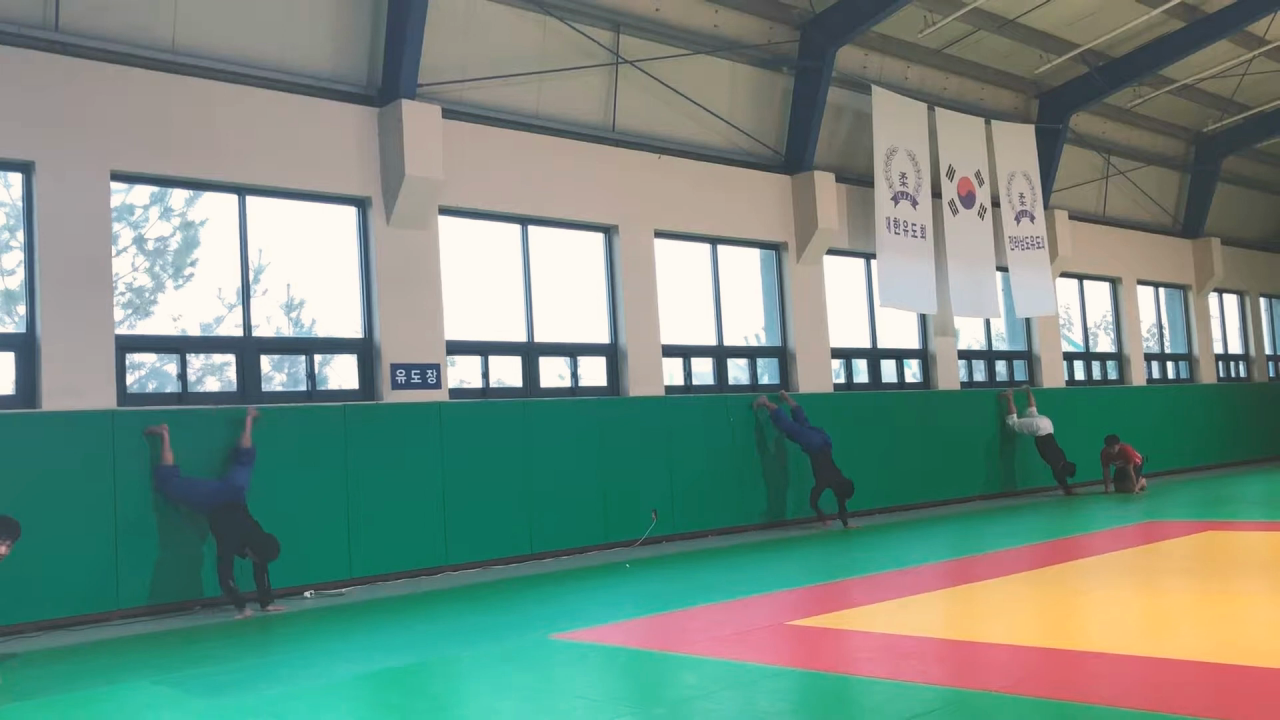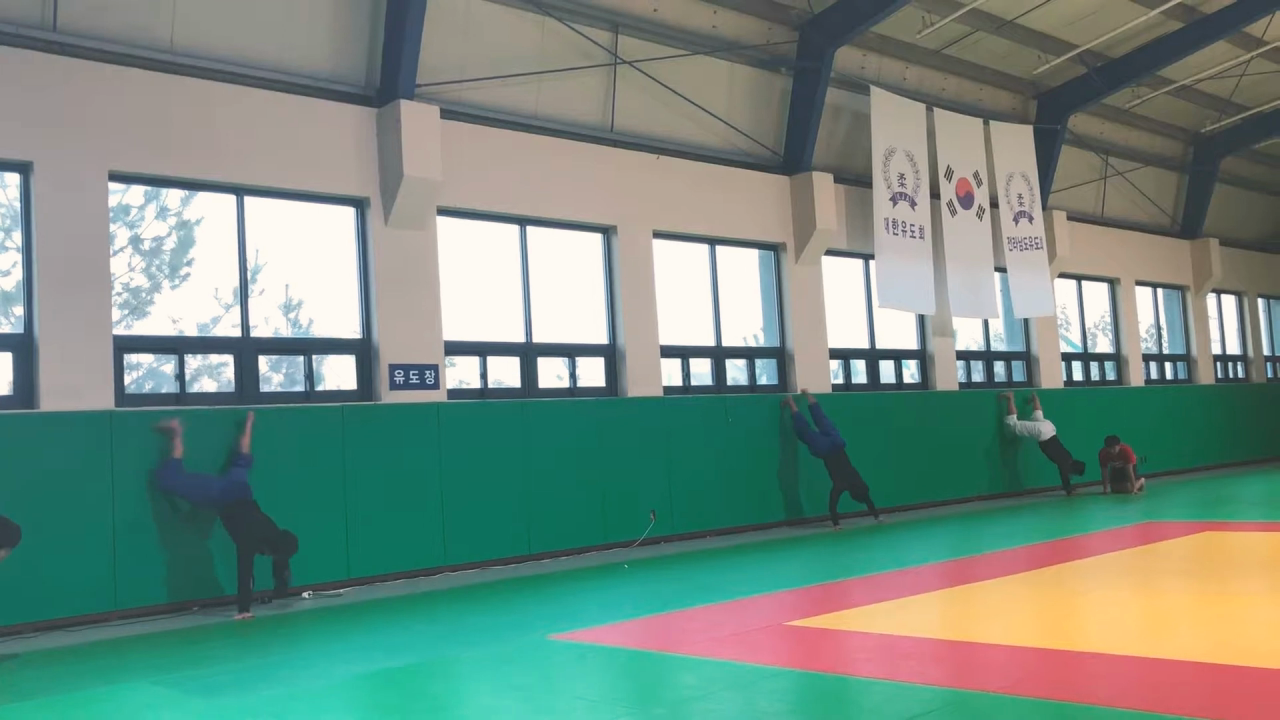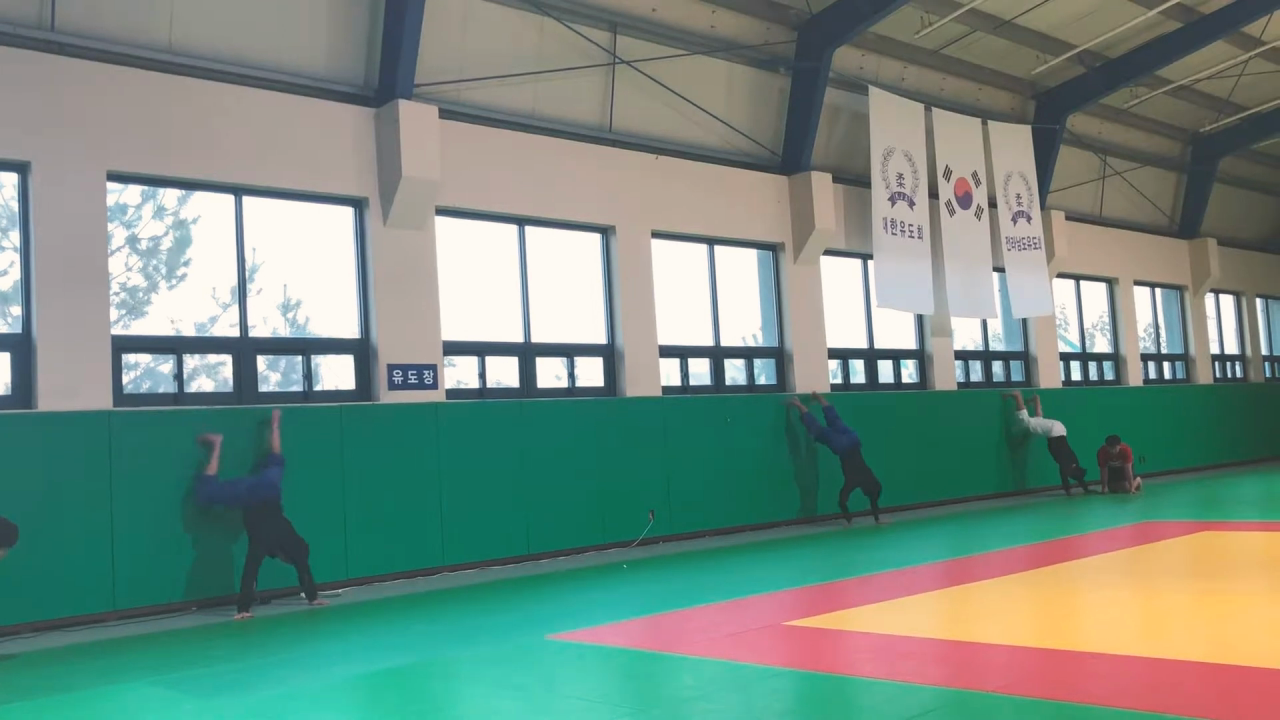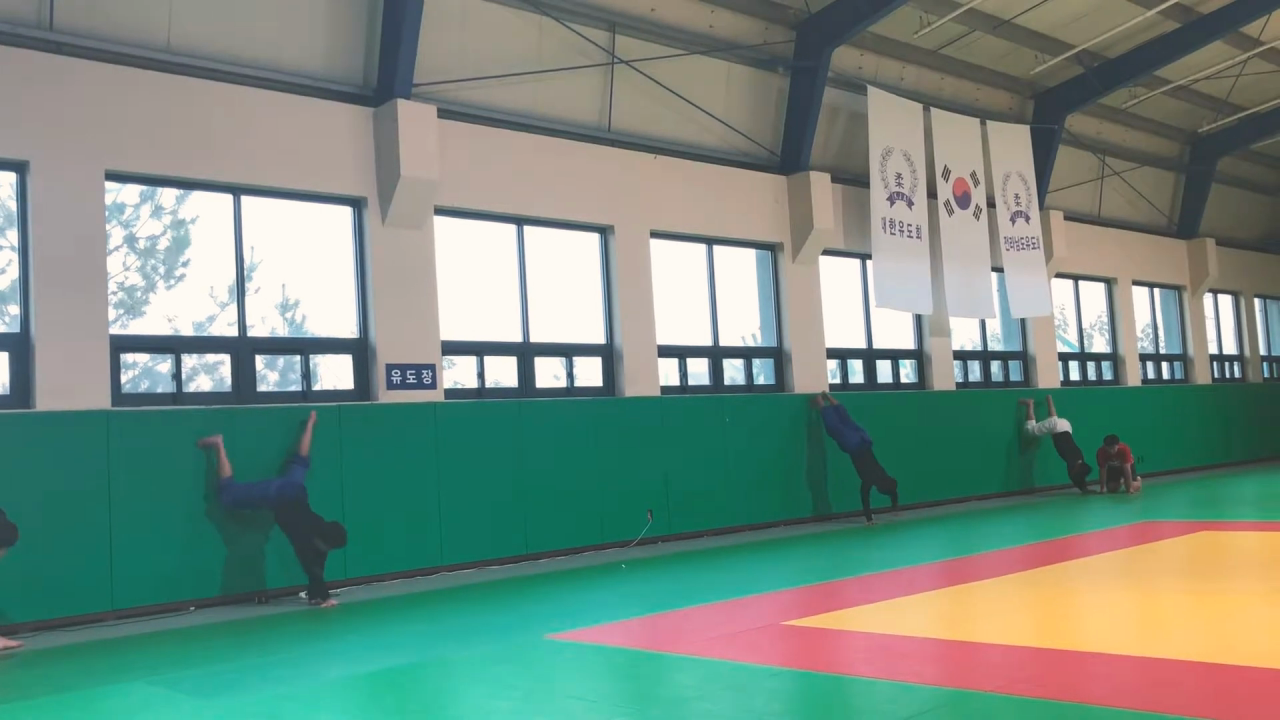
dt=0.3s
person 1, frame 1
left shoulder: (260, 541)
right shoulder: (232, 543)
left elbow: (261, 571)
right elbow: (225, 575)
left wrist: (267, 602)
right wrist: (241, 606)
left hip: (234, 495)
right hip: (213, 500)
left knee: (244, 459)
right knee: (168, 482)
left ankle: (248, 421)
right ankle: (165, 436)
person 1, frame 2
left shoulder: (275, 535)
right shoulder: (250, 540)
left elbow: (282, 565)
right elbow: (245, 573)
left wrist: (282, 592)
right wrist: (244, 609)
left hip: (239, 491)
right hip: (223, 496)
left knee: (241, 463)
right knee: (171, 479)
left ankle: (248, 425)
right ankle: (176, 433)
person 1, frame 3
left shoulder: (293, 541)
right shoulder: (263, 543)
left elbow: (303, 569)
right elbow: (249, 574)
left wrist: (313, 597)
right wrist: (243, 609)
left hip: (268, 490)
right hip: (249, 495)
left knee: (273, 463)
right knee: (205, 493)
left ankle: (274, 424)
right ankle: (216, 445)
person 1, frame 4
left shoulder: (324, 532)
right shoulder: (302, 534)
left elbow: (318, 566)
right elbow: (311, 568)
left wrist: (314, 594)
right wrist: (324, 597)
left hip: (294, 489)
right hip: (275, 495)
left knee: (300, 461)
right knee: (228, 497)
left ankle: (310, 424)
right ankle: (219, 446)
